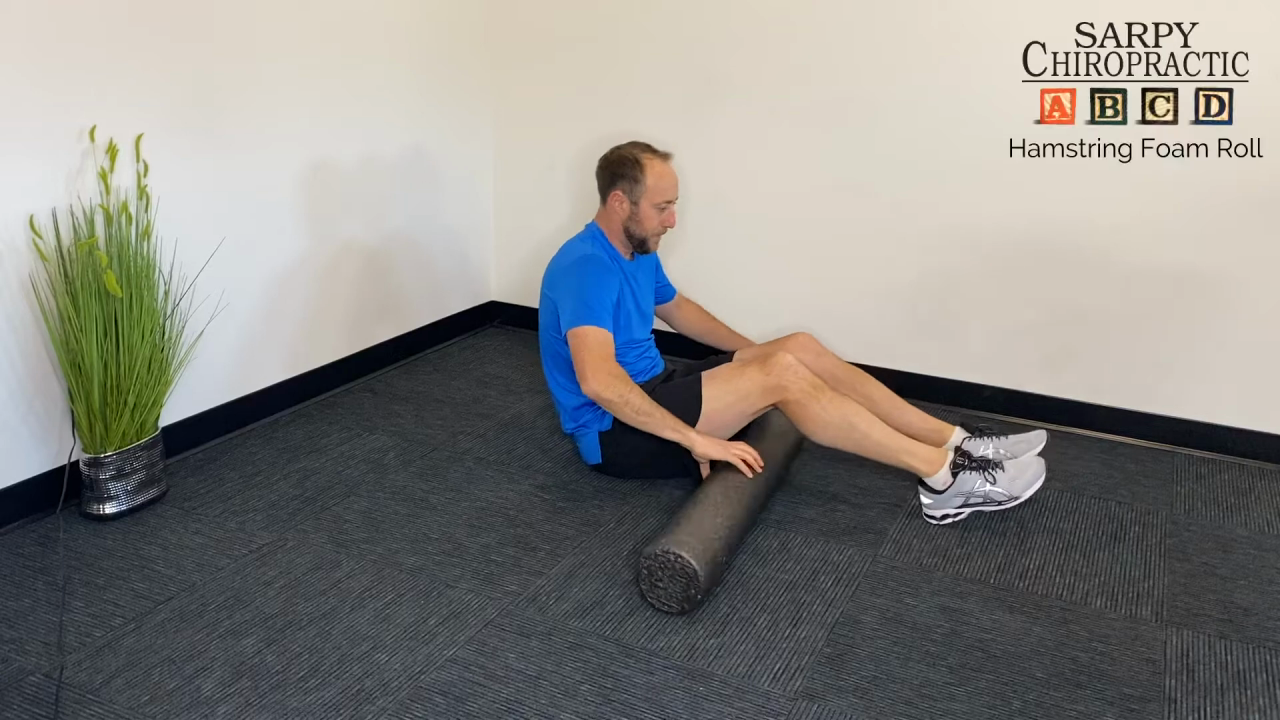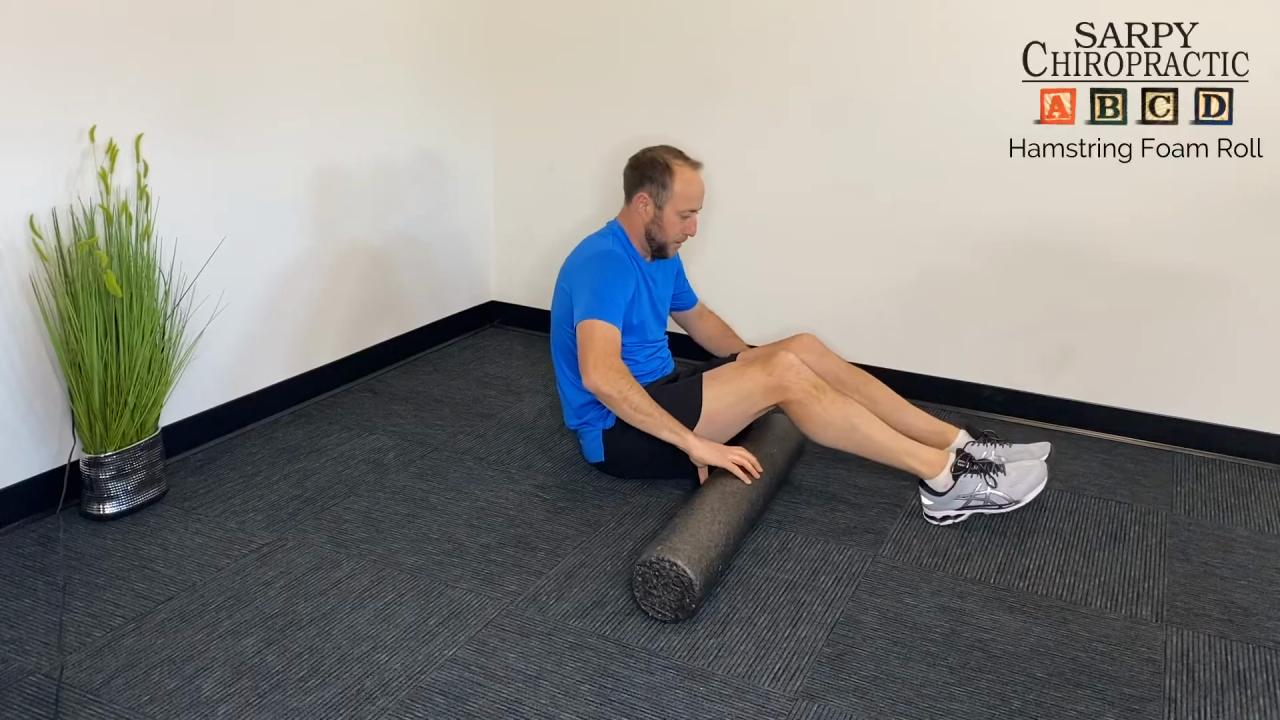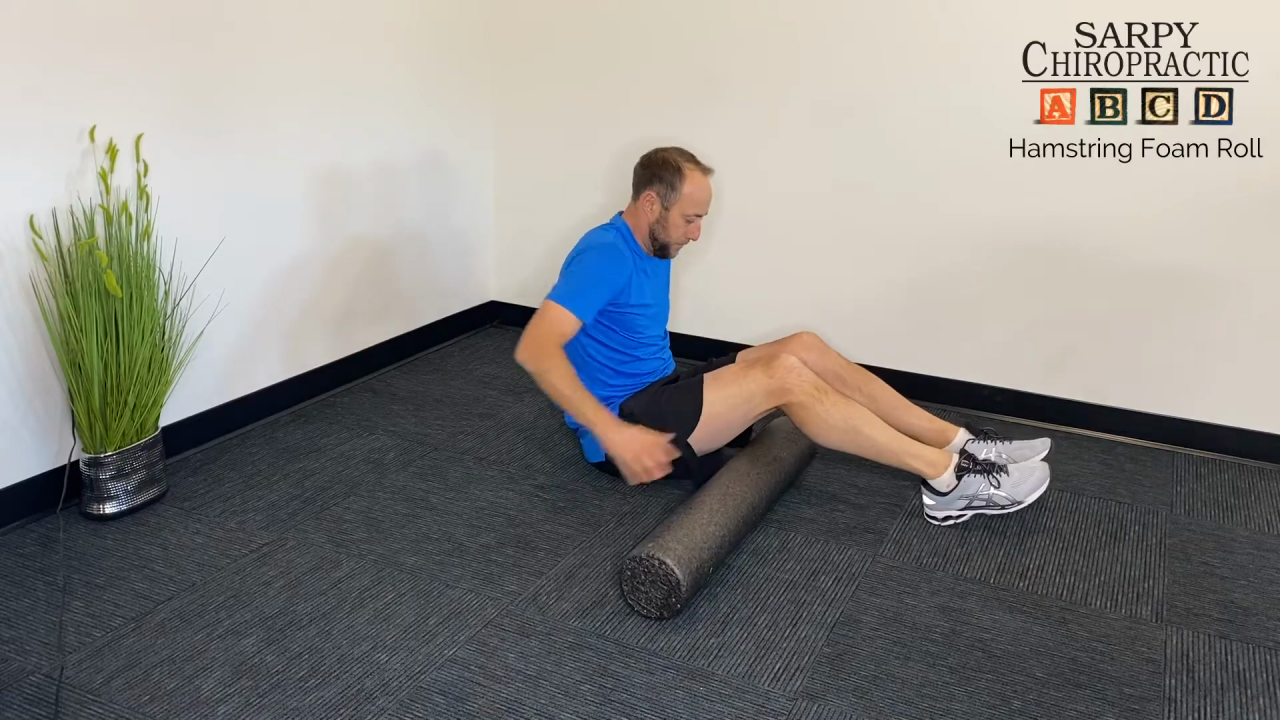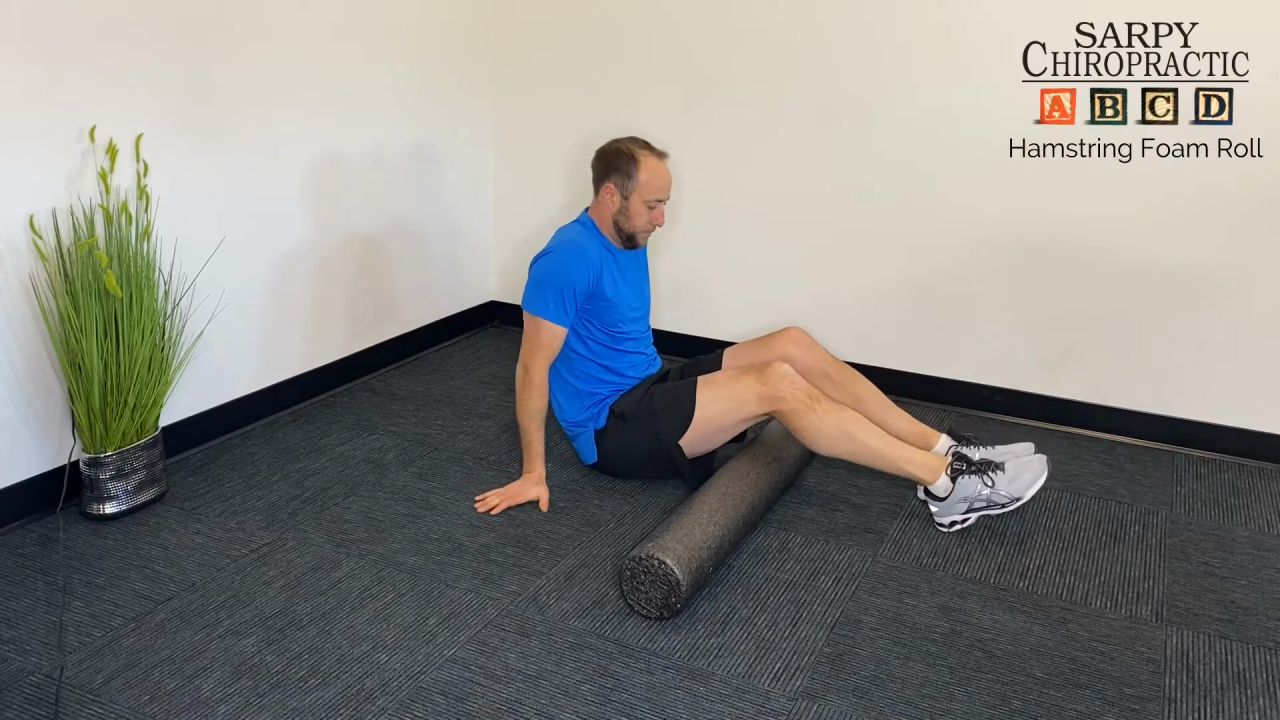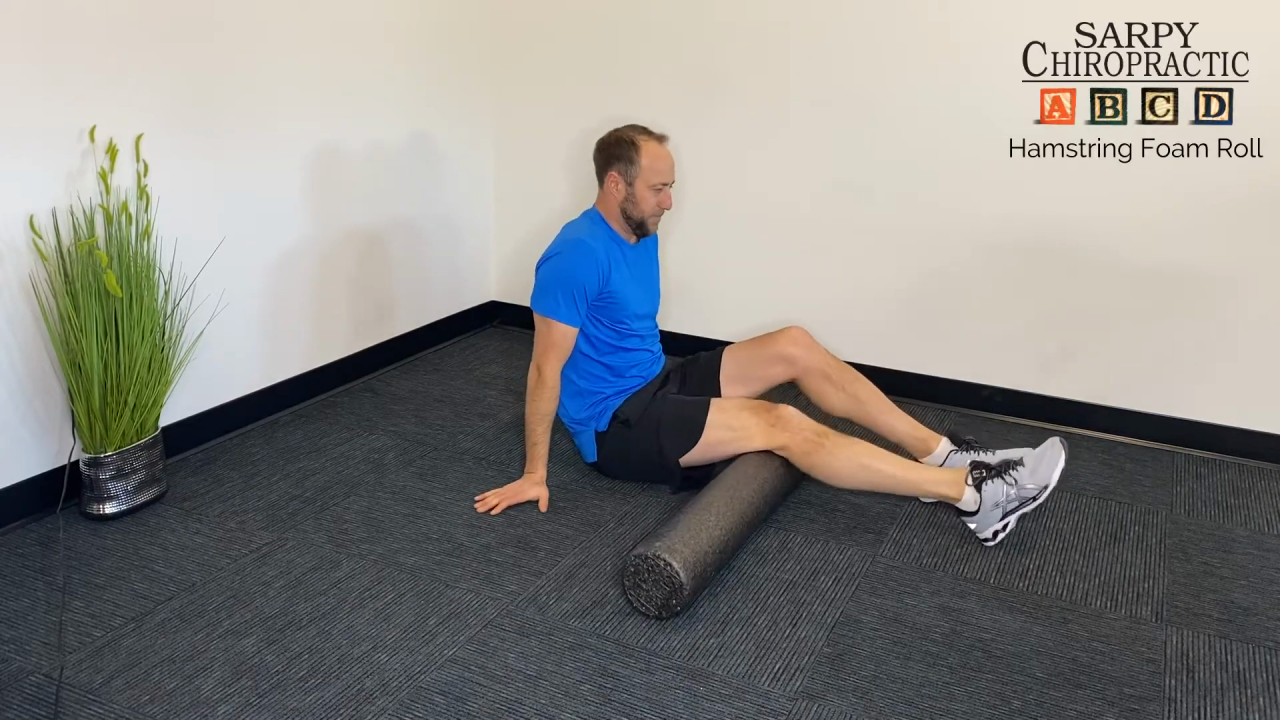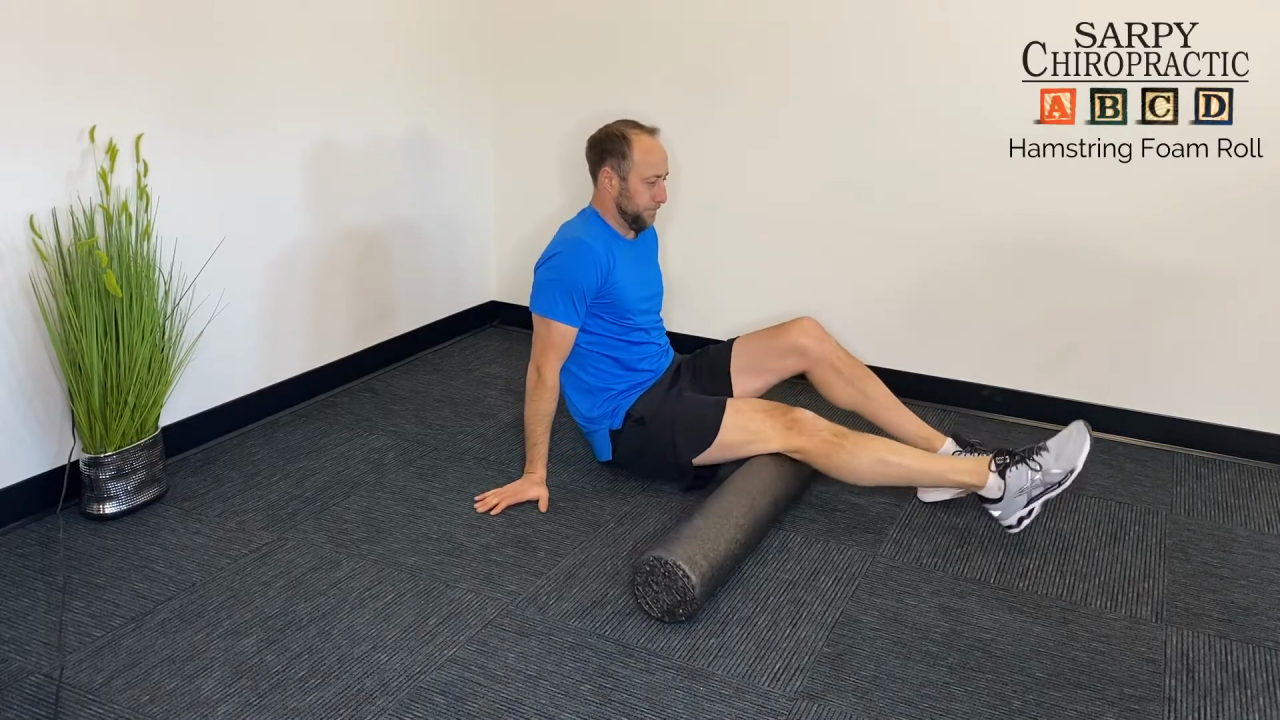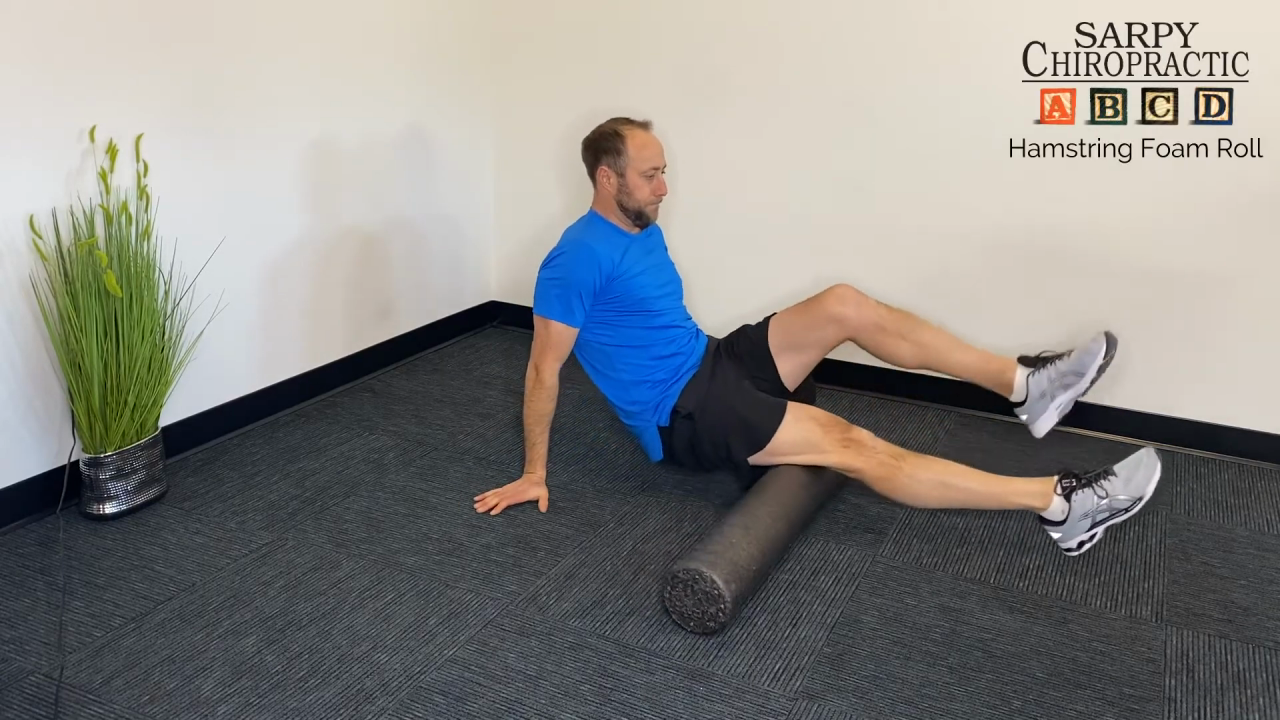
dt=0.7s
person 1, frame 1
left shoulder: (638, 254)
right shoulder: (584, 267)
left elbow: (675, 307)
right elbow: (598, 381)
left wrist: (753, 349)
right wrist: (695, 440)
left hip: (651, 392)
right hip: (616, 434)
left knee: (799, 348)
right knee: (780, 373)
left ankle: (958, 444)
right ankle: (945, 476)
person 1, frame 2
left shoulder: (659, 256)
right shoulder: (603, 263)
left elbow: (698, 319)
right elbow: (599, 374)
left wrist: (757, 365)
right wrist: (694, 443)
left hip: (658, 395)
right hip: (620, 433)
left knee: (802, 349)
right knee: (784, 372)
left ankle: (959, 446)
right ankle: (945, 478)
person 1, frame 3
left shoulder: (651, 249)
right shoulder: (604, 257)
right elbow: (534, 348)
right wrist: (612, 432)
left hip: (656, 397)
right hip: (626, 427)
left knee: (804, 348)
right knee: (783, 374)
left ankle: (959, 446)
right ankle: (947, 479)
person 1, frame 4
left shoulder: (628, 242)
right shoulder: (568, 258)
right elbow: (533, 368)
right wrist: (534, 473)
left hip: (649, 388)
right hip: (614, 430)
left knee: (793, 344)
right knee: (777, 383)
left ankle: (943, 450)
right ankle: (944, 483)
person 1, frame 5
left shoulder: (640, 234)
right shoulder: (577, 255)
right elbow: (546, 368)
right wrist: (534, 474)
left hip: (656, 384)
right hip: (616, 426)
left knee: (793, 345)
right knee: (781, 426)
left ankle: (942, 454)
right ankle: (973, 494)
person 1, frame 6
left shoulder: (640, 231)
right shoulder: (576, 255)
right elbow: (544, 370)
right wrist: (534, 475)
left hip: (667, 379)
right hip: (628, 423)
left knee: (805, 337)
right knee: (797, 429)
left ankle: (946, 455)
right ankle: (996, 482)
person 1, frame 7
left shoulder: (643, 231)
right shoulder: (578, 258)
right elbow: (543, 369)
right wrist: (534, 475)
left hip: (715, 364)
right hip: (683, 415)
left knee: (844, 305)
right knee: (850, 446)
left ankle: (1025, 385)
right ankle: (1060, 504)
